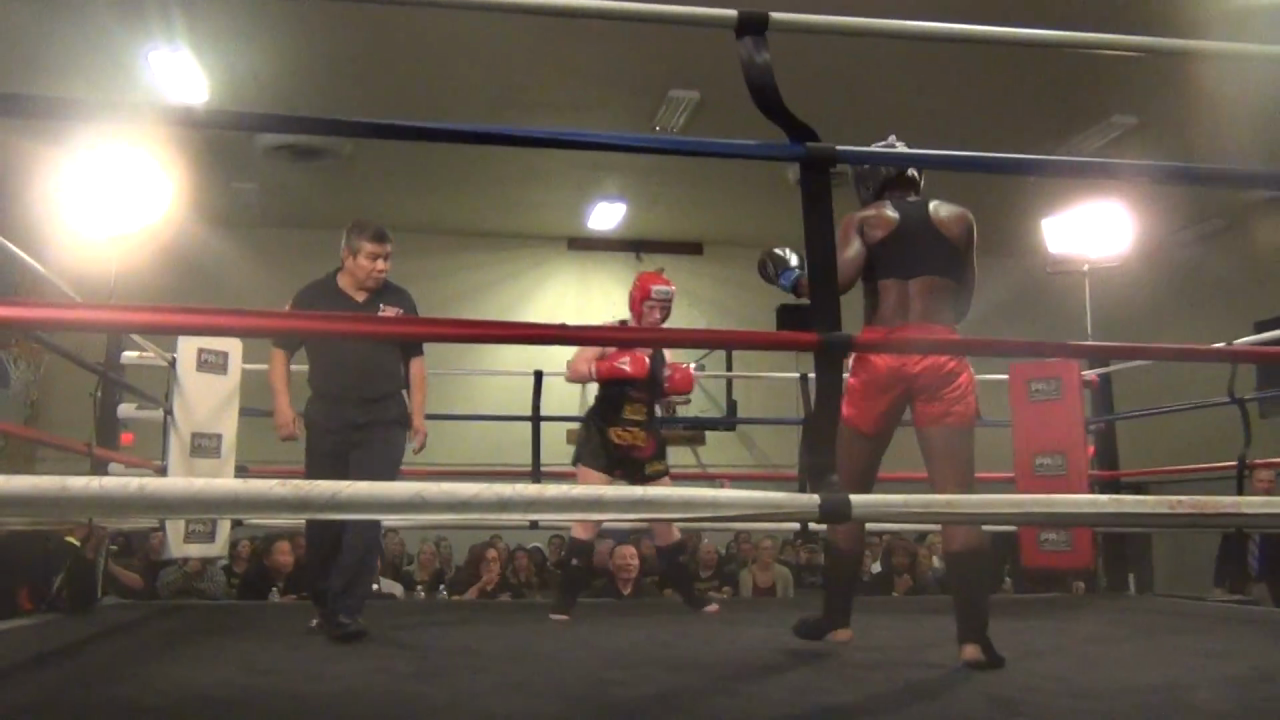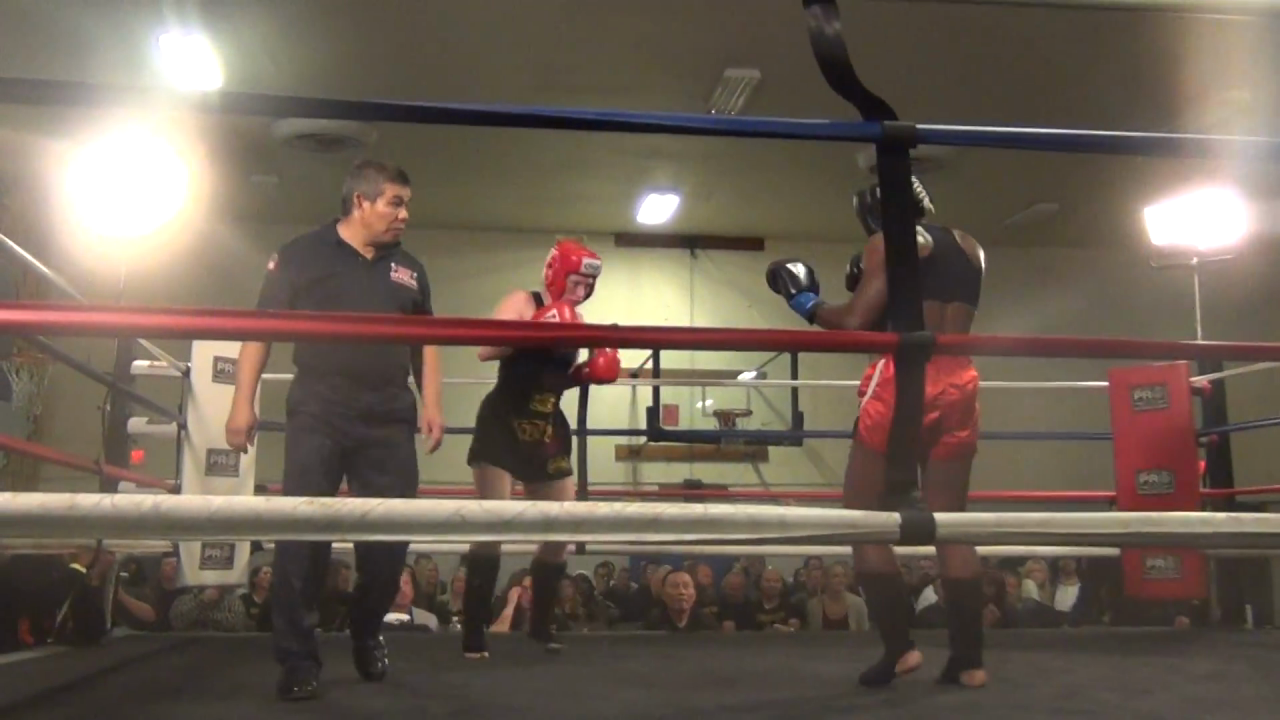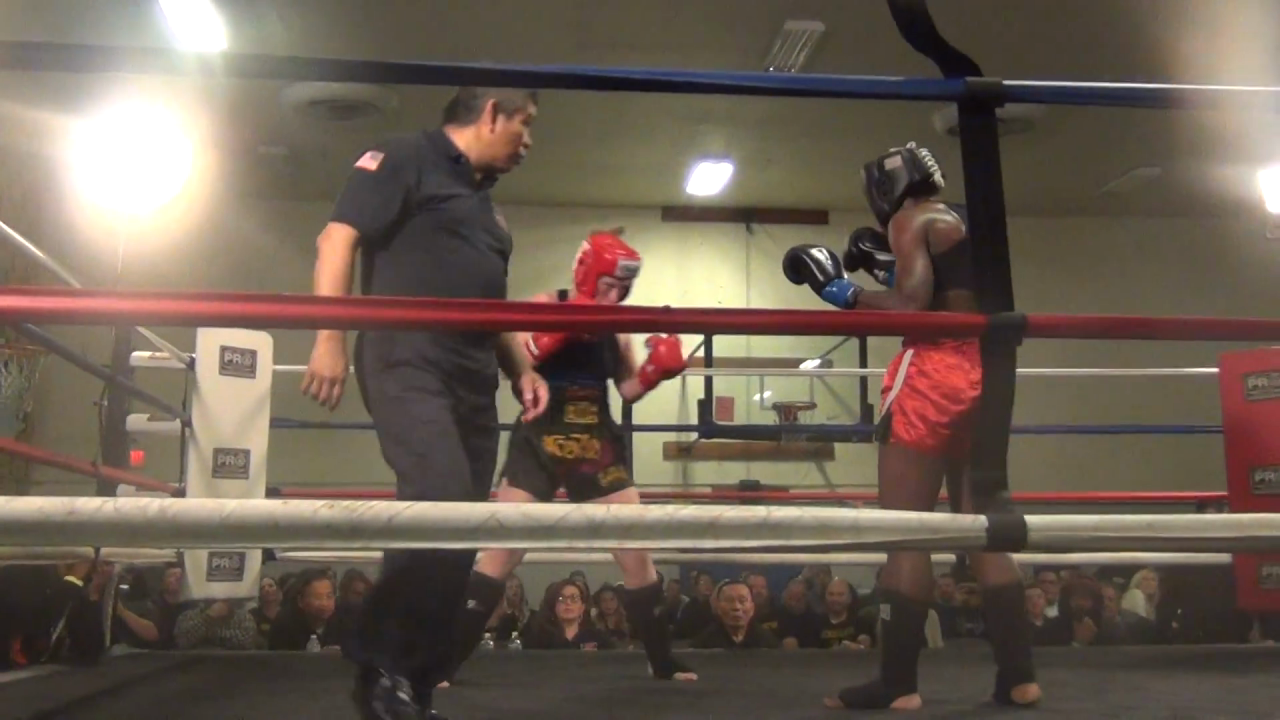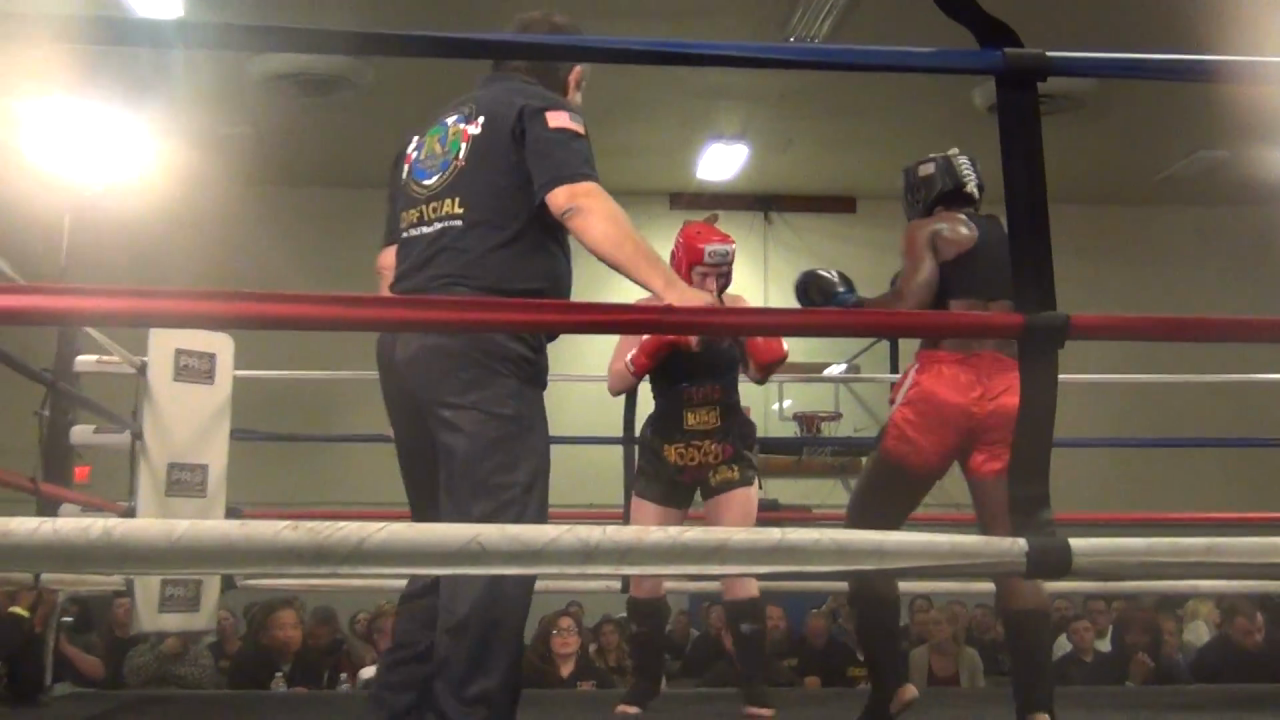
dt=0.7s
person 1, frame 1
left shoulder: (400, 302)
right shoulder: (311, 298)
left elbow: (414, 360)
right elbow: (282, 352)
left wrist: (417, 414)
right wrist: (283, 405)
left hip: (382, 421)
right hip: (327, 421)
right knee: (324, 516)
left ankle: (346, 609)
right ankle: (326, 605)
person 1, frame 2
left shoulder: (409, 270)
right shoulder: (302, 255)
left elbow: (423, 341)
left wrist: (432, 403)
right wrist: (243, 401)
left hip: (390, 416)
right hip: (319, 412)
left knee: (388, 536)
right knee: (304, 531)
left ankle: (367, 631)
right ankle: (298, 663)
person 1, frame 3
left shoulder: (481, 197)
right shoulder: (404, 158)
right elbow: (338, 239)
left wrist: (520, 368)
right wrist: (331, 337)
left hip: (468, 377)
right hip: (406, 362)
right knee: (438, 507)
right ankle: (377, 656)
person 1, frame 4
left shoulder: (427, 136)
right shoulder: (541, 110)
left elbow: (389, 265)
right elbow: (578, 203)
right wrist: (671, 287)
left hip: (407, 349)
right hip: (484, 352)
person 2, frame 1
left shoulder: (864, 220)
right shoulder: (959, 219)
left elbow: (834, 281)
right elbow: (961, 304)
left wrist: (788, 274)
left hip: (881, 358)
right hip: (942, 359)
left knee: (851, 491)
right knee: (955, 498)
left ankle: (835, 617)
right ankle: (974, 637)
person 2, frame 2
left shoulder: (888, 243)
right shoulder: (970, 248)
left elbow: (860, 322)
left wrist: (804, 300)
left hip: (903, 379)
right hip: (959, 381)
left knee: (866, 517)
left ankle: (898, 647)
right ankle: (968, 659)
person 2, frame 3
left shoulder: (911, 221)
right shoulder: (976, 225)
left elbow: (912, 304)
left wrist: (843, 290)
right wrist: (885, 266)
left hip: (932, 373)
right hip: (983, 374)
left ankle: (898, 681)
right ankle: (1018, 675)
person 2, frame 4
left shoulder: (926, 231)
right shoulder: (1016, 240)
left elbow: (911, 307)
left wrist: (842, 302)
left hip: (941, 385)
right hip: (1007, 390)
left knee: (865, 534)
person 3, frame 1
left shoulder: (661, 344)
right elbow: (573, 371)
left wrist: (676, 387)
right wrist: (610, 368)
left hip: (645, 437)
right hip: (603, 434)
left knee: (665, 519)
right knee: (589, 518)
left ankle: (690, 594)
right ankle: (565, 597)
person 3, frame 2
left shoulder: (573, 322)
right shoulder: (521, 303)
right elbow: (486, 349)
left wrist: (589, 370)
left hip: (548, 431)
right hip: (504, 424)
left ankle: (540, 624)
right ankle: (474, 632)
person 3, frame 3
right shoulder: (546, 305)
left elbow: (631, 390)
left wrist: (659, 369)
right wrist: (554, 334)
left hip: (600, 446)
right hip: (540, 443)
left knee: (636, 551)
right knee: (502, 549)
left ankle: (661, 658)
person 3, frame 4
left shoulder: (736, 309)
right shoulder: (651, 310)
left elbow: (755, 373)
right elbow: (616, 383)
left wrist: (769, 358)
right wrist: (655, 344)
left hip: (727, 449)
right hip: (666, 453)
right knee: (645, 571)
